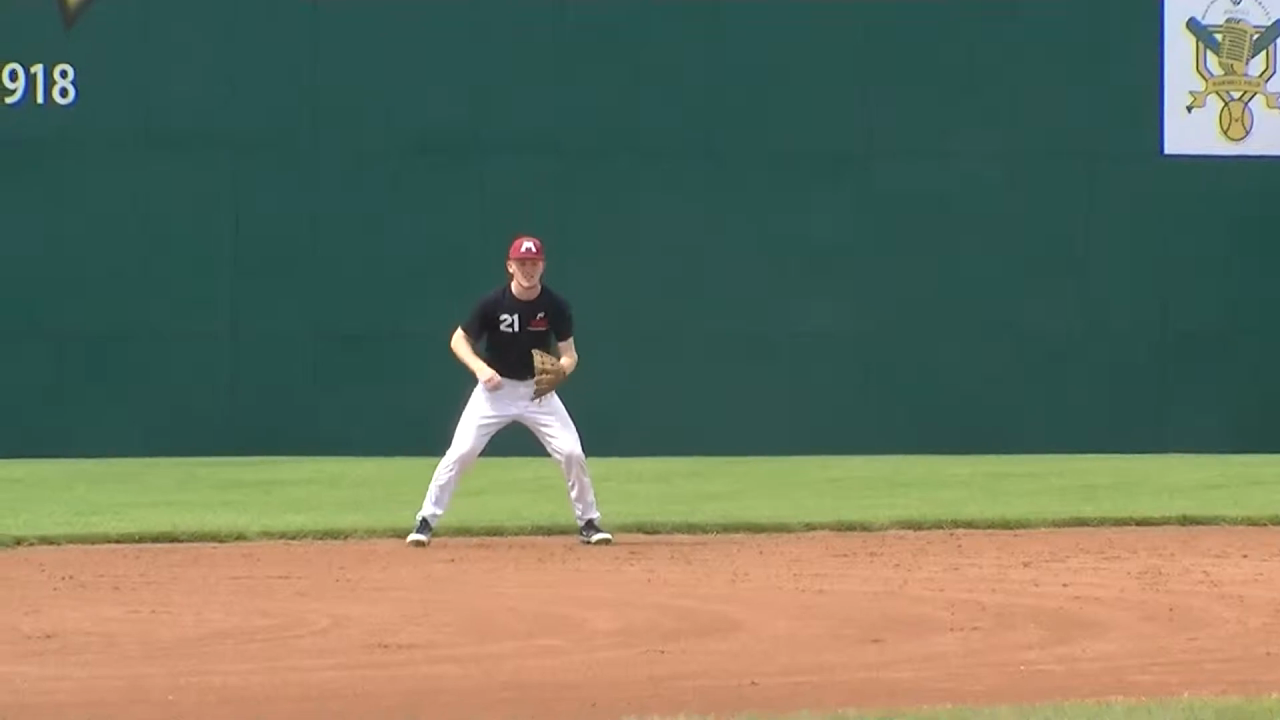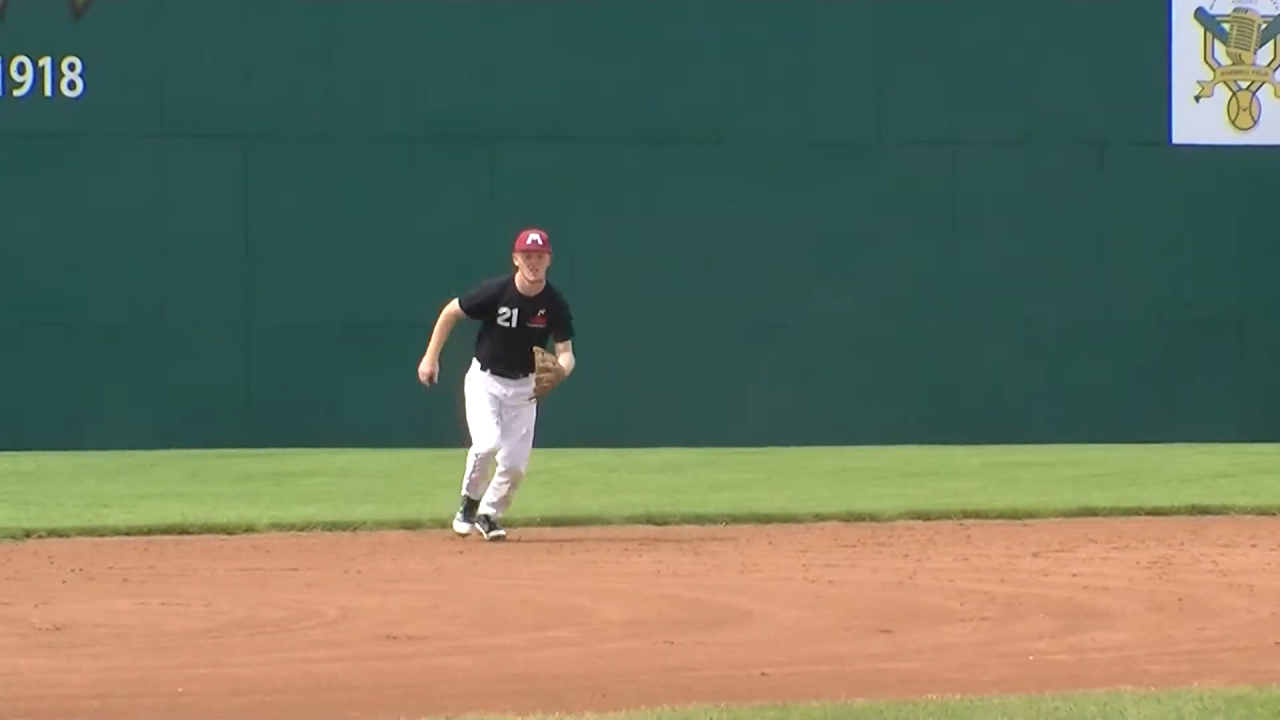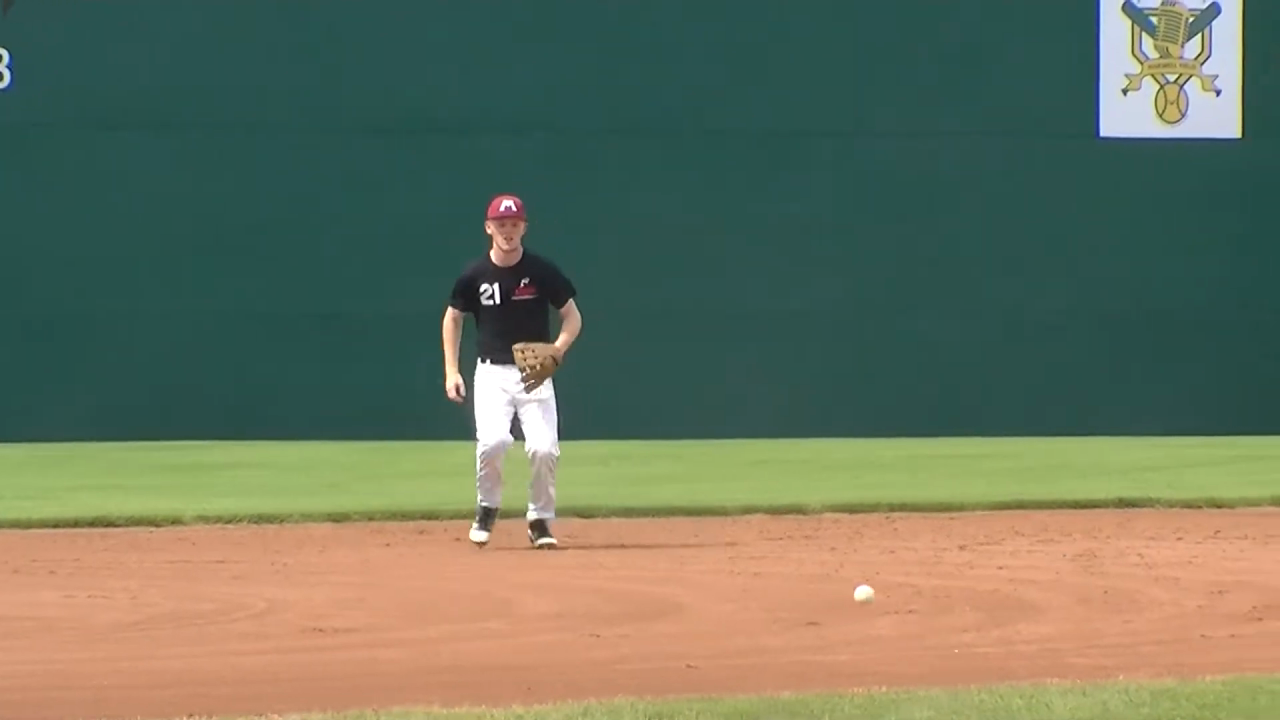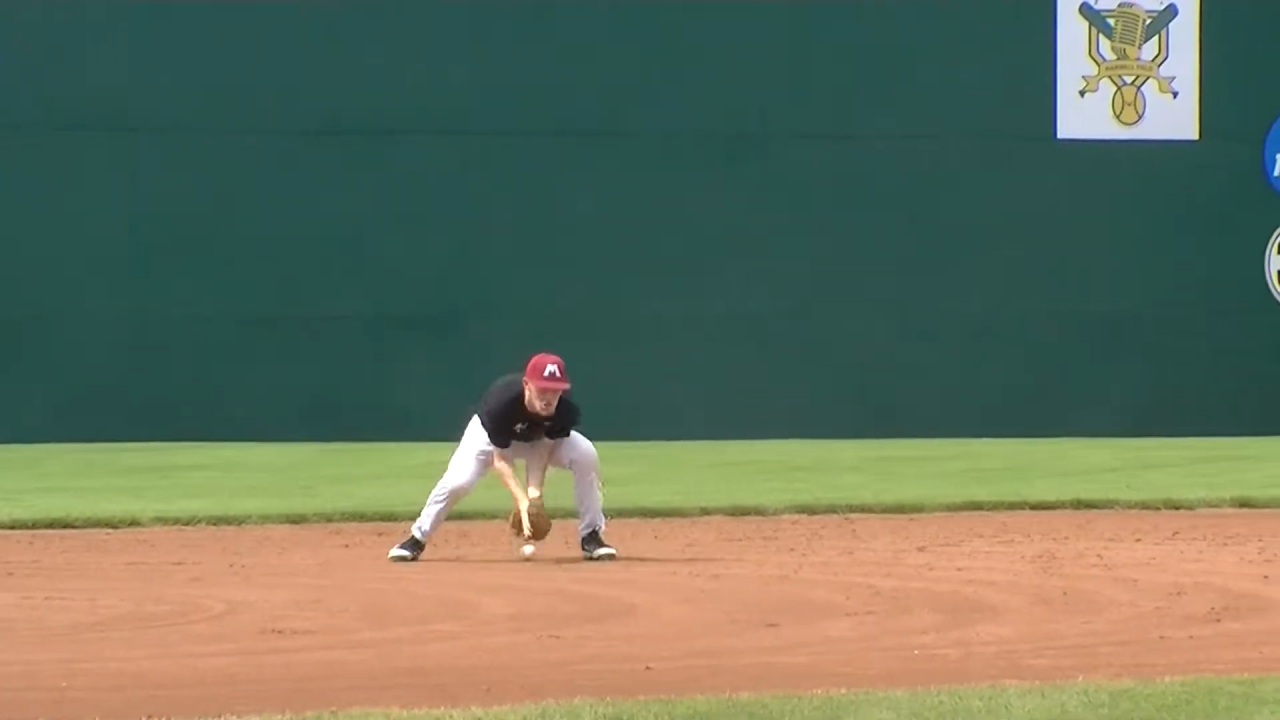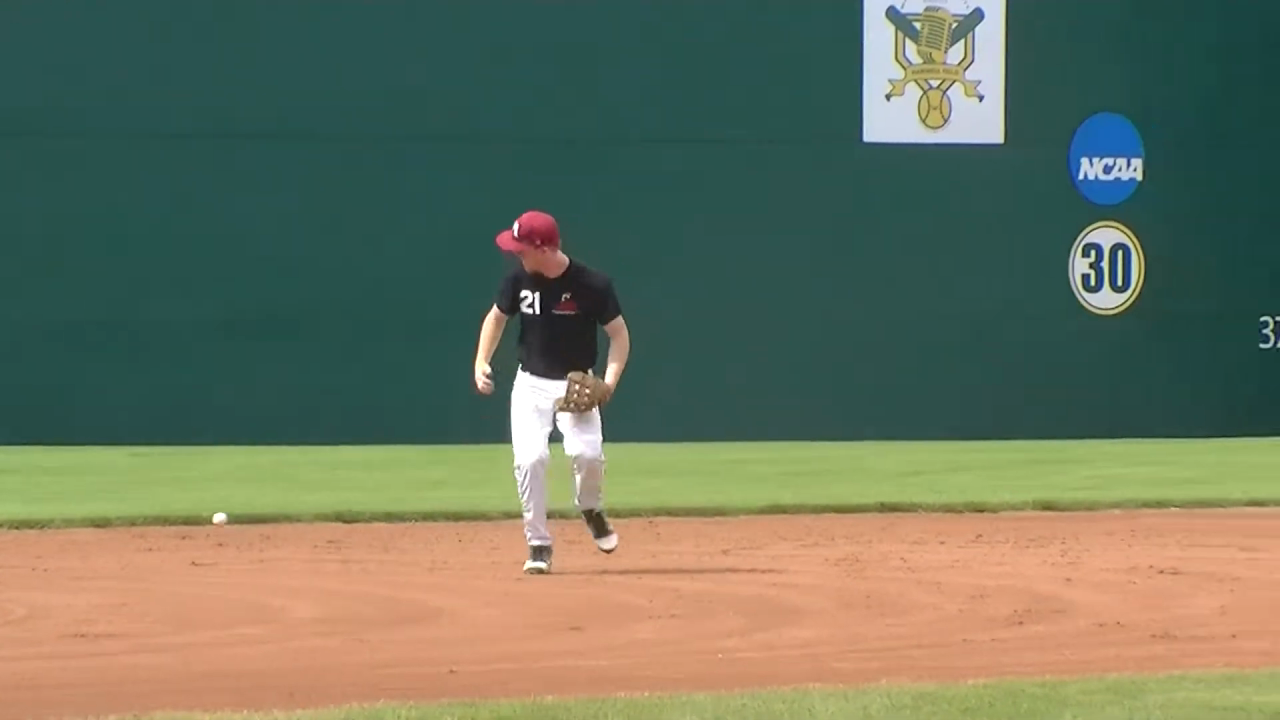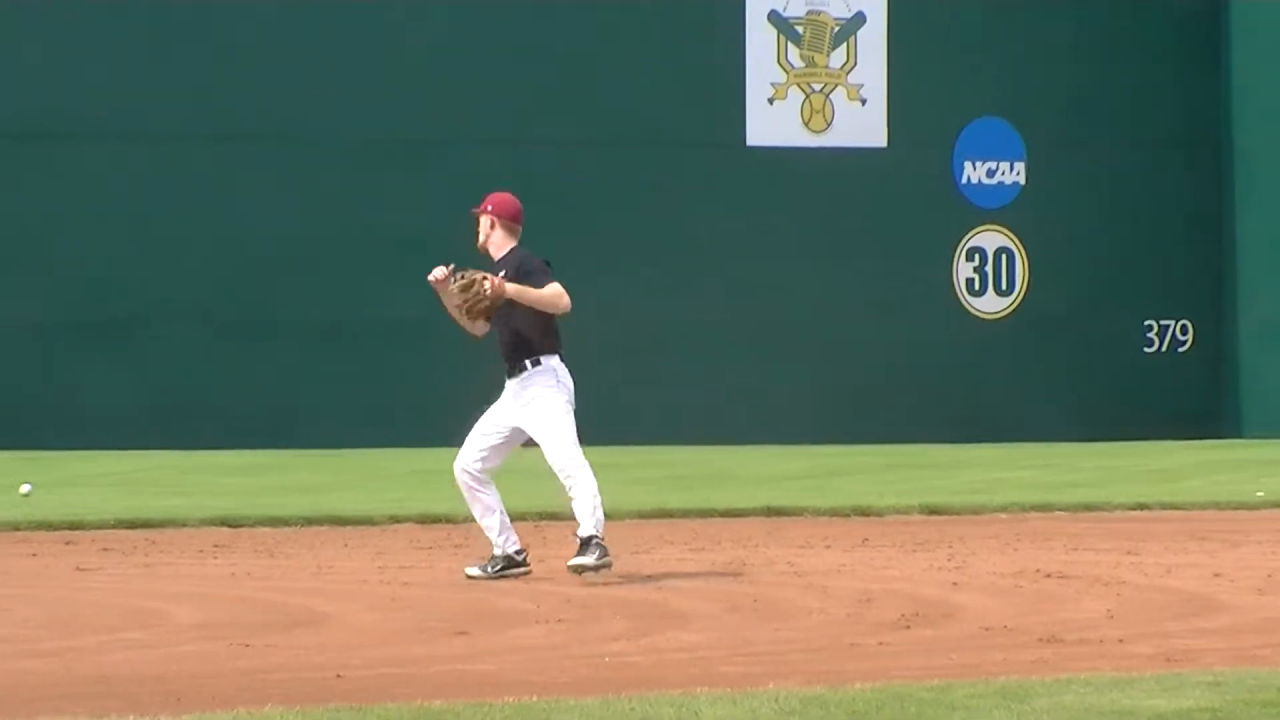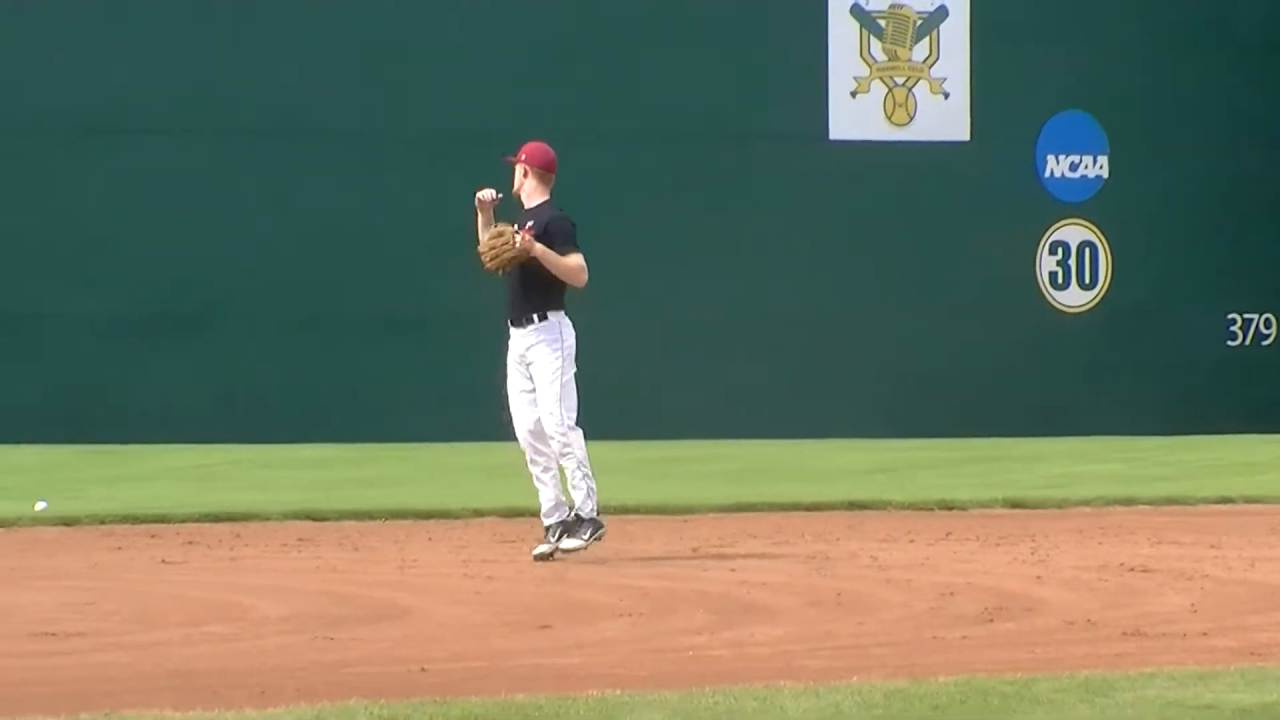
dt=0.7s
person 1, frame 1
left shoulder: (555, 305)
right shoulder: (493, 302)
left elbow: (569, 354)
right elbow: (458, 340)
left wrist: (561, 370)
right wrist: (480, 367)
left hip: (537, 389)
right hip: (495, 388)
left knee: (572, 452)
right knee: (459, 453)
left ankle: (588, 522)
right ankle: (426, 521)
person 1, frame 2
left shoulder: (555, 303)
right shoulder: (492, 292)
left elbow: (566, 354)
right elbow: (450, 312)
left wrist: (561, 369)
right wrist: (430, 358)
left hip: (523, 386)
right hip: (484, 379)
left knee: (515, 464)
right knee: (486, 446)
left ankle: (489, 515)
right ankle: (470, 500)
person 1, frame 3
left shoulder: (543, 270)
right shoulder: (474, 274)
left elbow: (572, 316)
right elbow: (452, 318)
left wrist: (558, 347)
right wrist: (451, 370)
right hip: (491, 375)
left knee: (543, 448)
right knee: (494, 442)
left ankle: (539, 519)
right ankle: (487, 506)
person 1, frame 4
left shoulder: (565, 408)
right shoulder: (501, 402)
left elbow: (548, 447)
right elbow: (499, 459)
left wrist: (535, 489)
right wrist: (522, 501)
left hip: (535, 438)
right hip: (491, 432)
left knee: (585, 455)
right knee: (458, 480)
left ankle: (590, 536)
right ankle: (418, 538)
person 1, frame 5
left shoulder: (593, 284)
right shoulder: (518, 277)
left elbow: (619, 335)
right elbow: (496, 317)
left wrist: (609, 383)
right wrist: (481, 362)
right hip: (531, 386)
left knee: (587, 453)
right knee: (532, 458)
left ankle: (591, 509)
right ankle: (539, 543)
person 1, frame 6
left shoulder: (525, 260)
right shoulder: (499, 269)
left elbow: (562, 301)
right elbow: (479, 326)
left wrist: (506, 291)
right wrist: (445, 291)
left hip: (545, 381)
right hip: (514, 388)
left knee: (565, 457)
right knee: (468, 466)
left ankle: (593, 542)
right ankle: (508, 553)
person 1, frame 7
left shoulder: (554, 219)
right shoulder: (521, 219)
left elbow: (580, 275)
left wrist: (537, 249)
right wrist: (485, 215)
left hip: (548, 334)
right hip: (519, 338)
left knee: (559, 425)
right knee: (530, 434)
left ankle: (587, 514)
right ankle: (556, 522)
